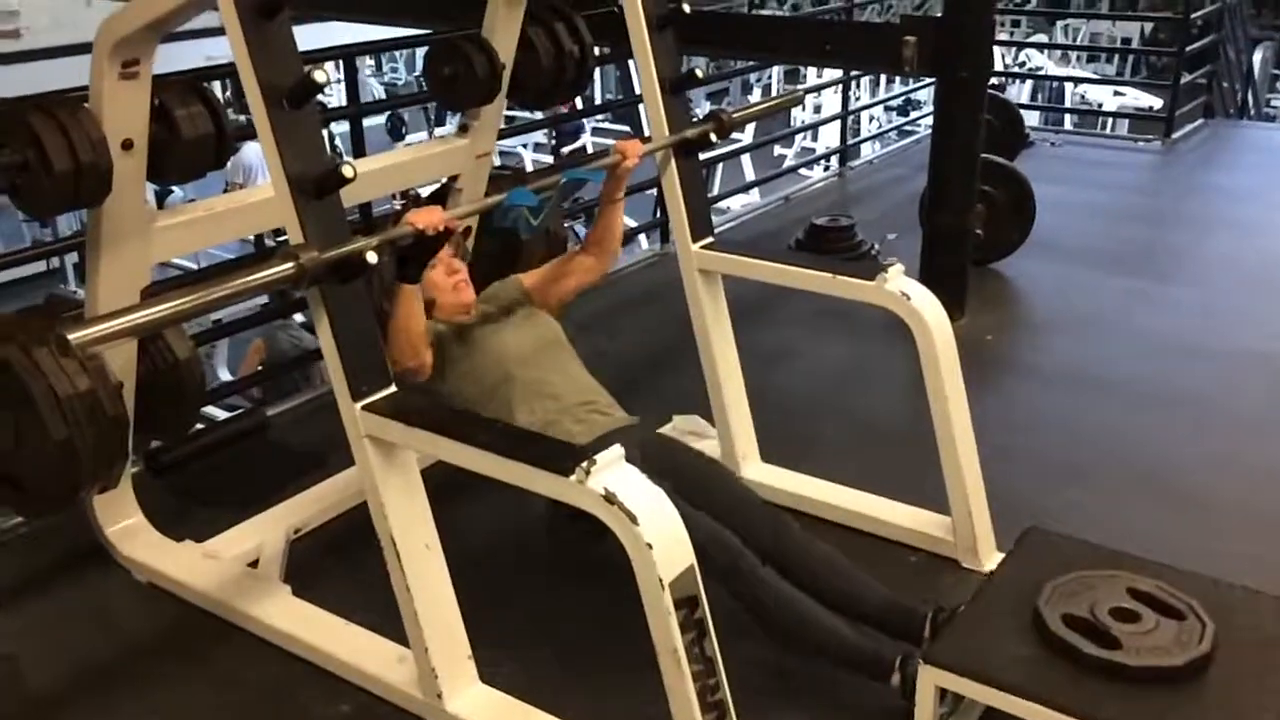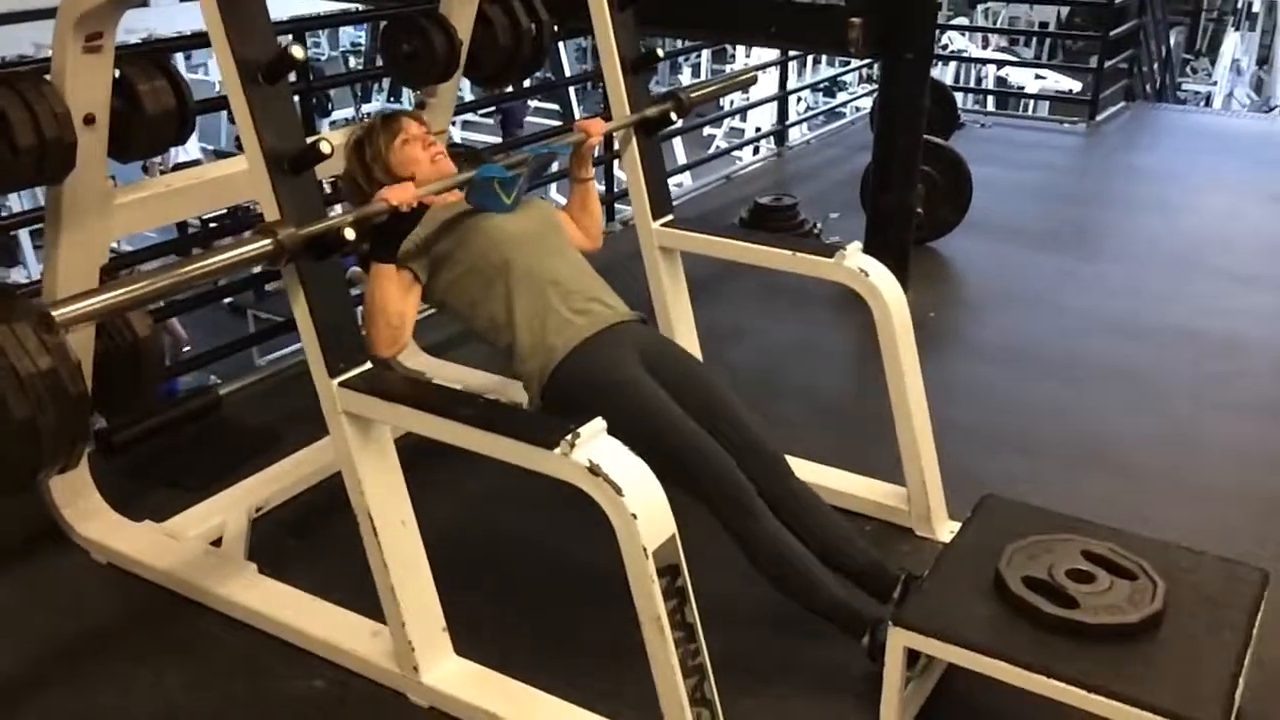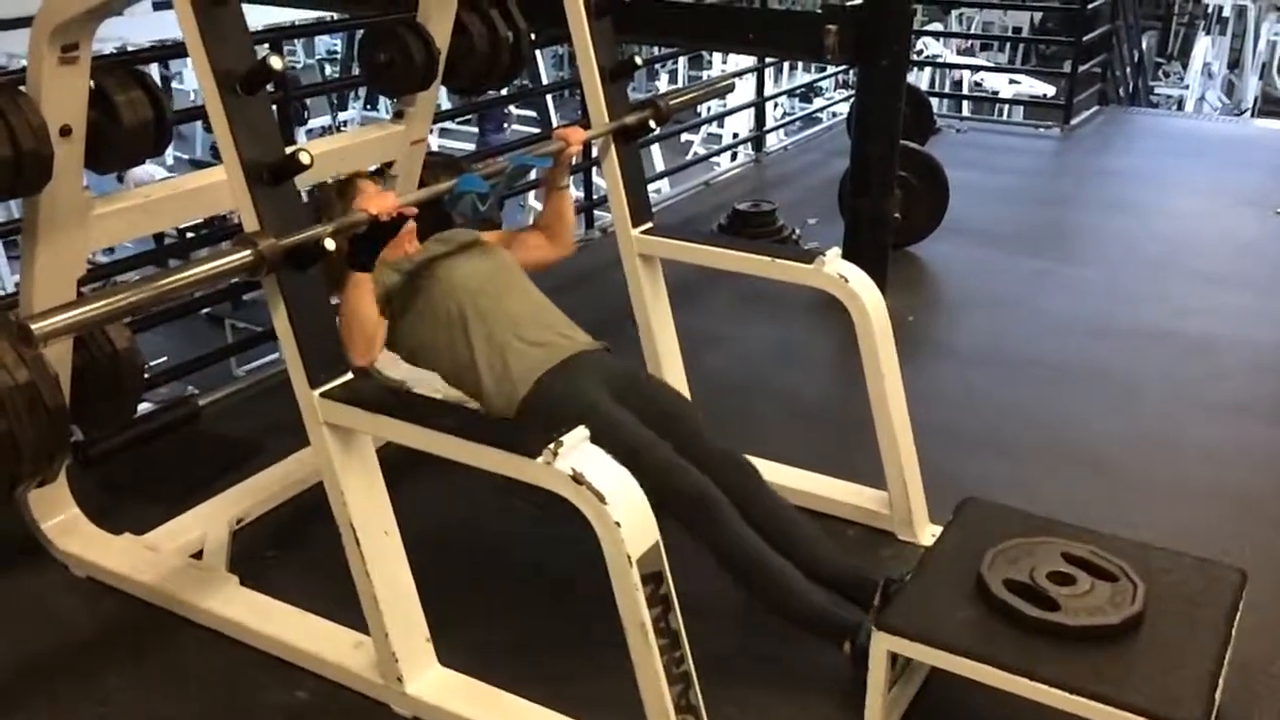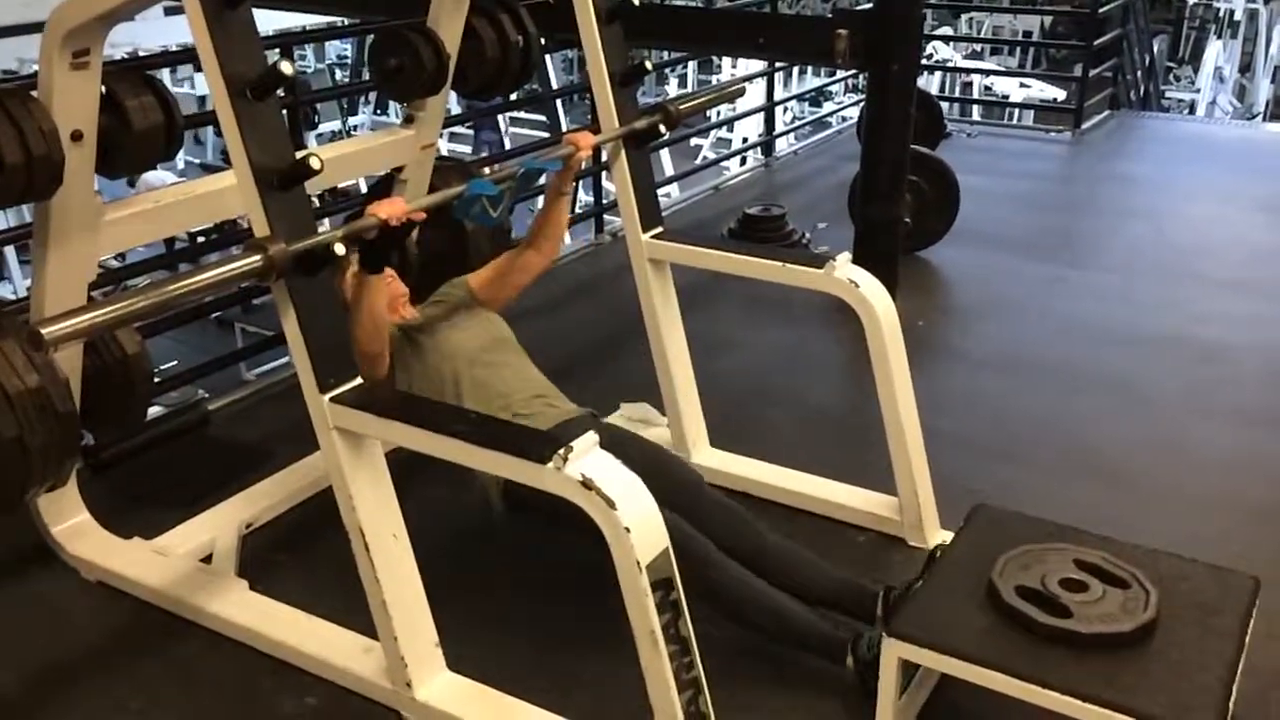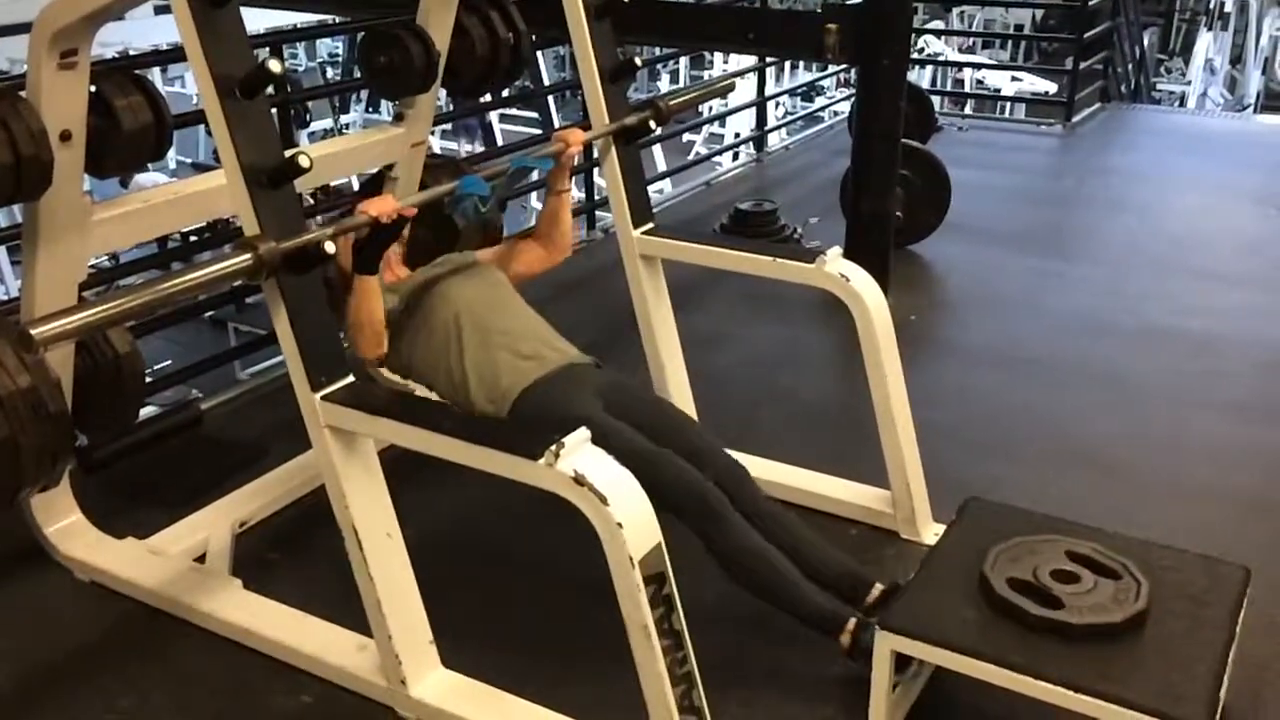
dt=1s
person 1, frame 1
left shoulder: (505, 298)
right shoulder: (435, 345)
left elbow: (596, 258)
right elbow: (406, 361)
left wrist: (614, 185)
right wrist: (410, 264)
left hip: (631, 434)
left knee: (773, 529)
right knee: (729, 560)
left ankle: (925, 625)
right ankle: (899, 668)
person 1, frame 2
right shoulder: (416, 239)
left elbow: (588, 236)
right elbow: (387, 346)
left wrist: (582, 160)
right wrist: (385, 235)
left hip: (635, 336)
right hip: (577, 367)
left knee: (767, 468)
right knee: (729, 489)
left ankle: (894, 587)
right ankle: (872, 627)
person 1, frame 3
left shoulder: (453, 241)
right shoulder: (385, 288)
left elbow: (554, 241)
right elbow: (360, 354)
left wrist: (558, 169)
right wrist: (362, 251)
left hip: (598, 362)
right hip: (543, 398)
left knee: (739, 481)
right knee: (699, 503)
left ankle: (873, 593)
right ankle: (852, 633)
person 1, frame 4
left shoulder: (450, 305)
right shoulder: (392, 356)
left elbow: (536, 253)
right elbow: (367, 346)
left wrist: (564, 176)
right wrist: (370, 251)
left hip: (582, 427)
left knee: (728, 522)
right knee: (688, 552)
left ankle: (878, 604)
right ankle: (856, 649)
person 1, frame 5
left shoulder: (450, 268)
right shoulder: (387, 310)
left elbow: (551, 247)
right elbow: (369, 349)
left wrist: (559, 174)
right wrist: (365, 256)
left hip: (589, 378)
right hip: (537, 407)
left knee: (731, 480)
right knee: (700, 500)
left ankle: (868, 594)
right ankle: (850, 630)
